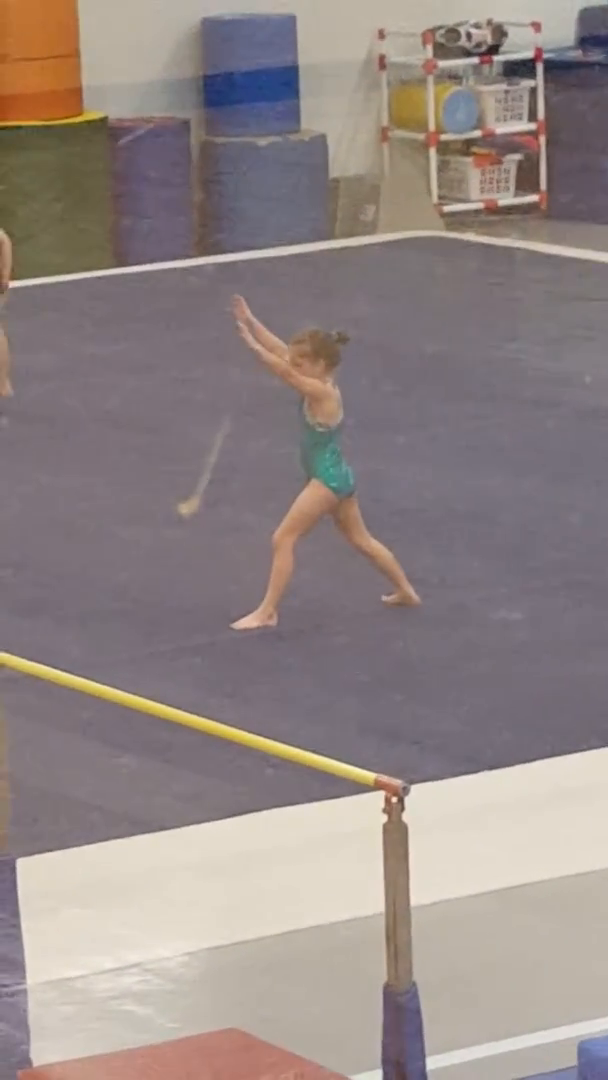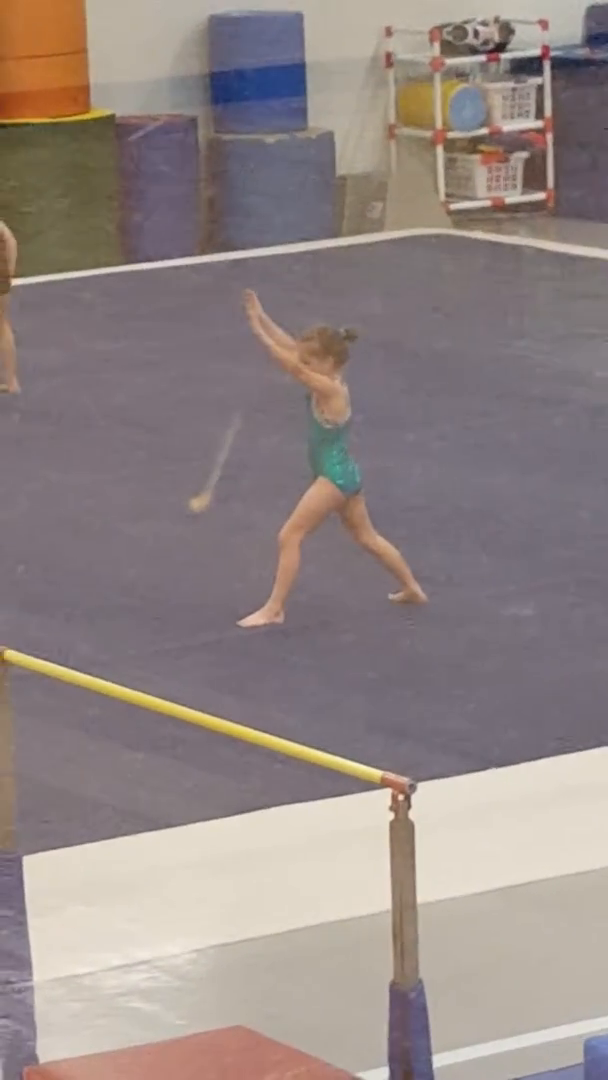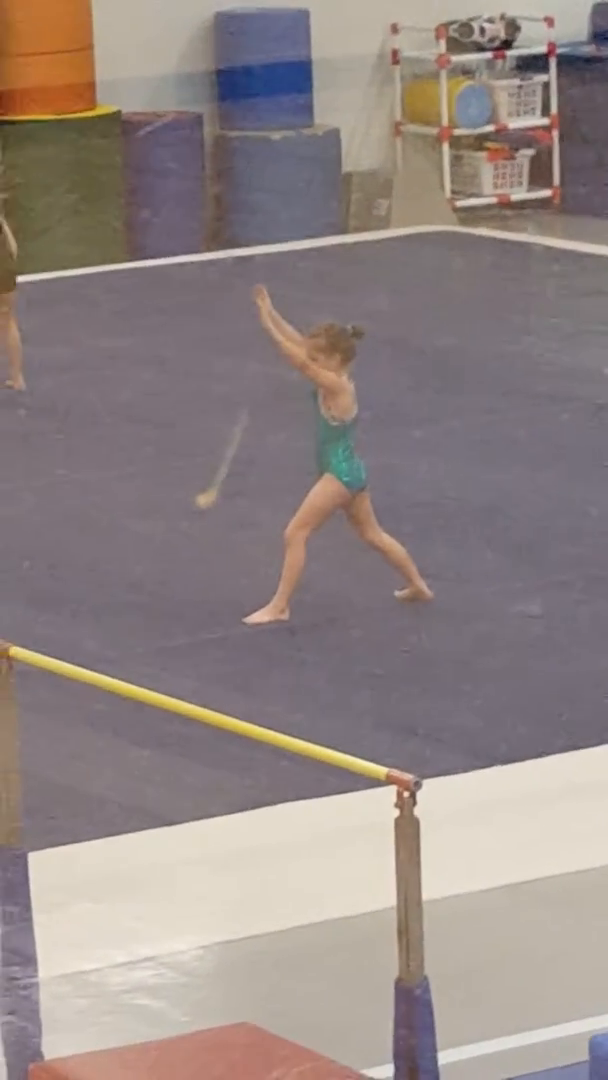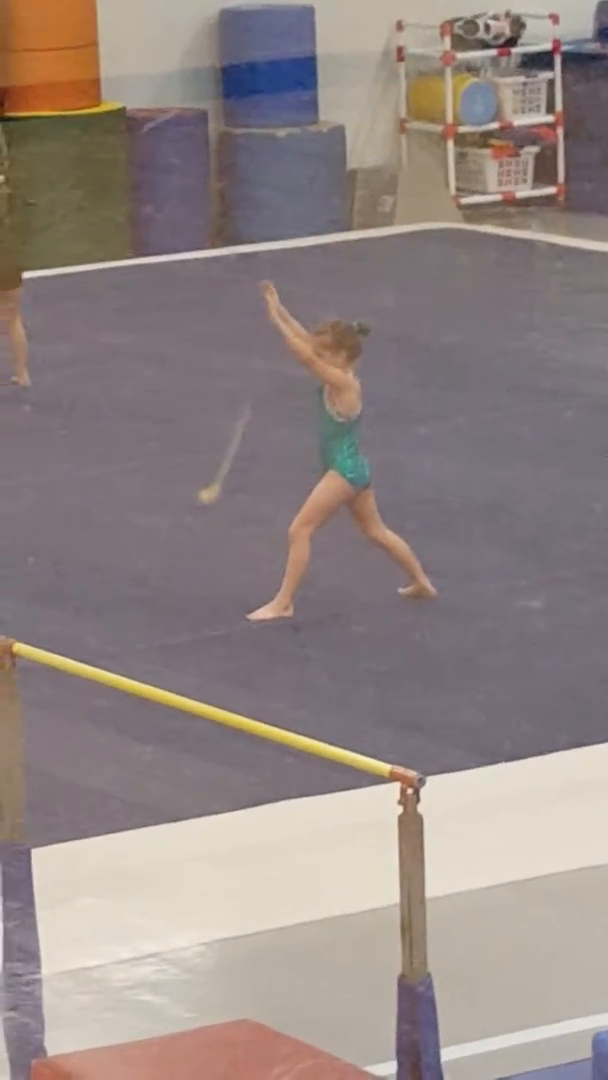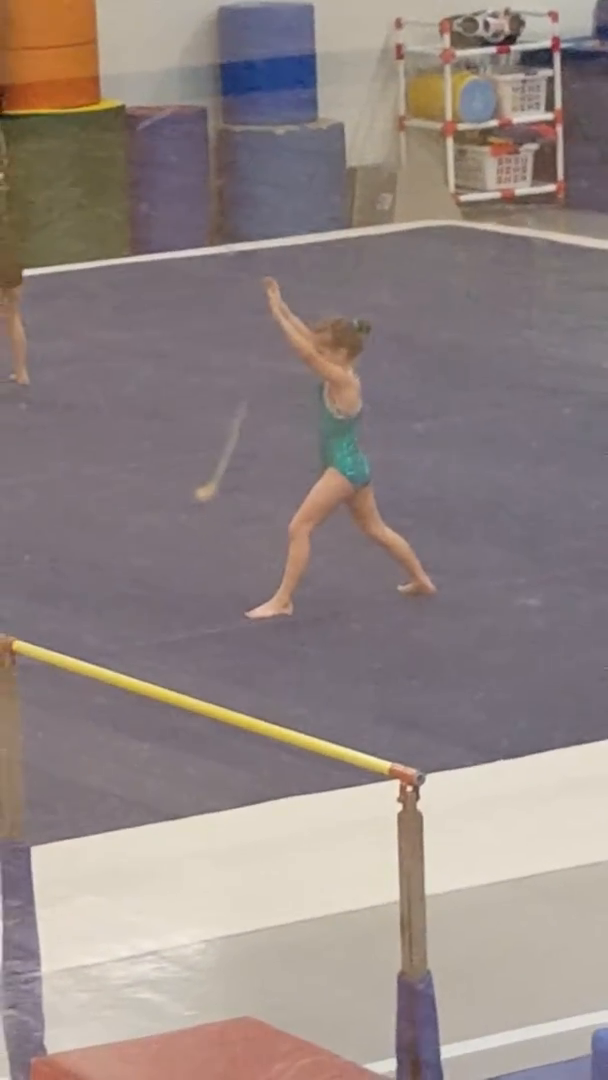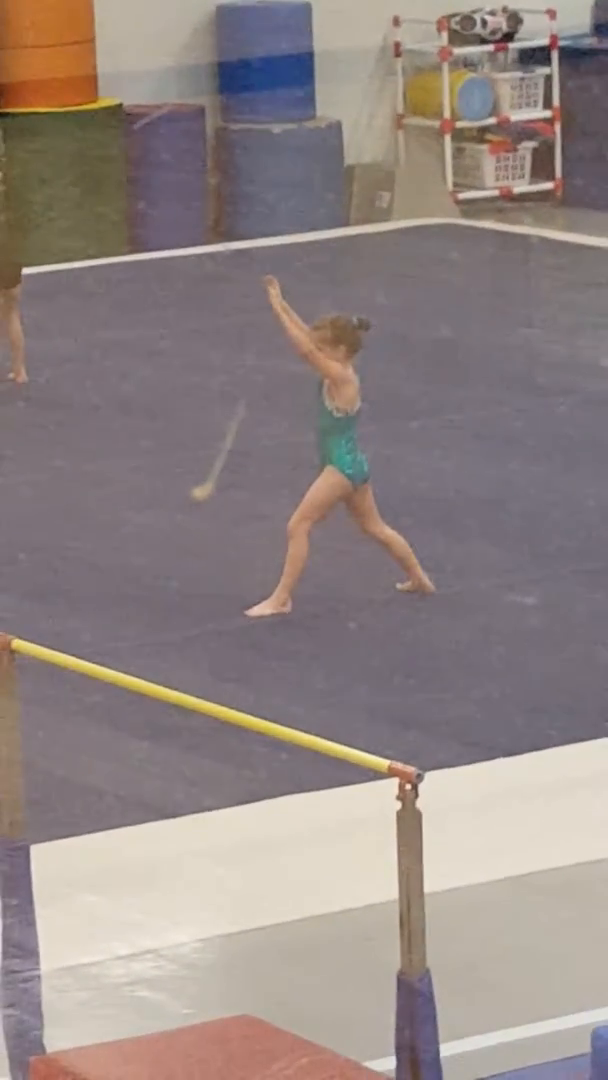
dt=0.1s
person 1, frame 1
left shoulder: (322, 393)
right shoulder: (318, 384)
left elbow: (284, 372)
right elbow: (283, 353)
left wrist: (250, 342)
right wrist: (251, 321)
left hip: (327, 479)
right hip: (335, 475)
left knee: (282, 539)
right knee: (361, 540)
left ankle: (267, 612)
right ankle: (406, 592)
person 1, frame 2
left shoulder: (331, 390)
right shoulder: (327, 382)
left elbow: (294, 367)
right elbow: (292, 349)
left wrist: (261, 335)
right wrist: (261, 317)
left hip: (333, 477)
right hip: (342, 473)
left knee: (289, 537)
right knee: (368, 538)
left ankle: (274, 609)
right ankle: (412, 589)
person 1, frame 3
left shoulder: (337, 386)
right shoulder: (333, 378)
left elbow: (300, 362)
right elbow: (300, 346)
left wrist: (269, 327)
right wrist: (272, 314)
left hip: (339, 474)
right hip: (347, 470)
left knee: (295, 534)
right knee: (373, 535)
left ankle: (279, 606)
right ankle: (418, 586)
person 1, frame 4
left shoulder: (343, 383)
right shoulder: (338, 375)
left elbow: (306, 358)
right elbow: (306, 342)
left wrist: (277, 321)
right wrist: (278, 309)
left hip: (344, 471)
right hip: (351, 467)
left knee: (299, 531)
right knee: (377, 532)
left ankle: (283, 603)
right ankle: (422, 583)
person 1, frame 5
left shoulder: (343, 380)
right shoulder: (338, 373)
left elbow: (307, 354)
right elbow: (308, 339)
left wrist: (278, 317)
right wrist: (280, 307)
left hip: (343, 468)
right hip: (351, 465)
left knee: (299, 528)
right knee: (376, 530)
left ankle: (282, 601)
right ankle: (421, 581)
person 1, frame 6
left shoulder: (342, 378)
right shoulder: (337, 370)
left elbow: (307, 350)
right elbow: (308, 337)
left wrist: (279, 313)
right wrist: (281, 304)
left hip: (341, 466)
right hip: (349, 463)
left knee: (297, 527)
right knee: (375, 527)
left ankle: (281, 599)
right ankle: (419, 579)
